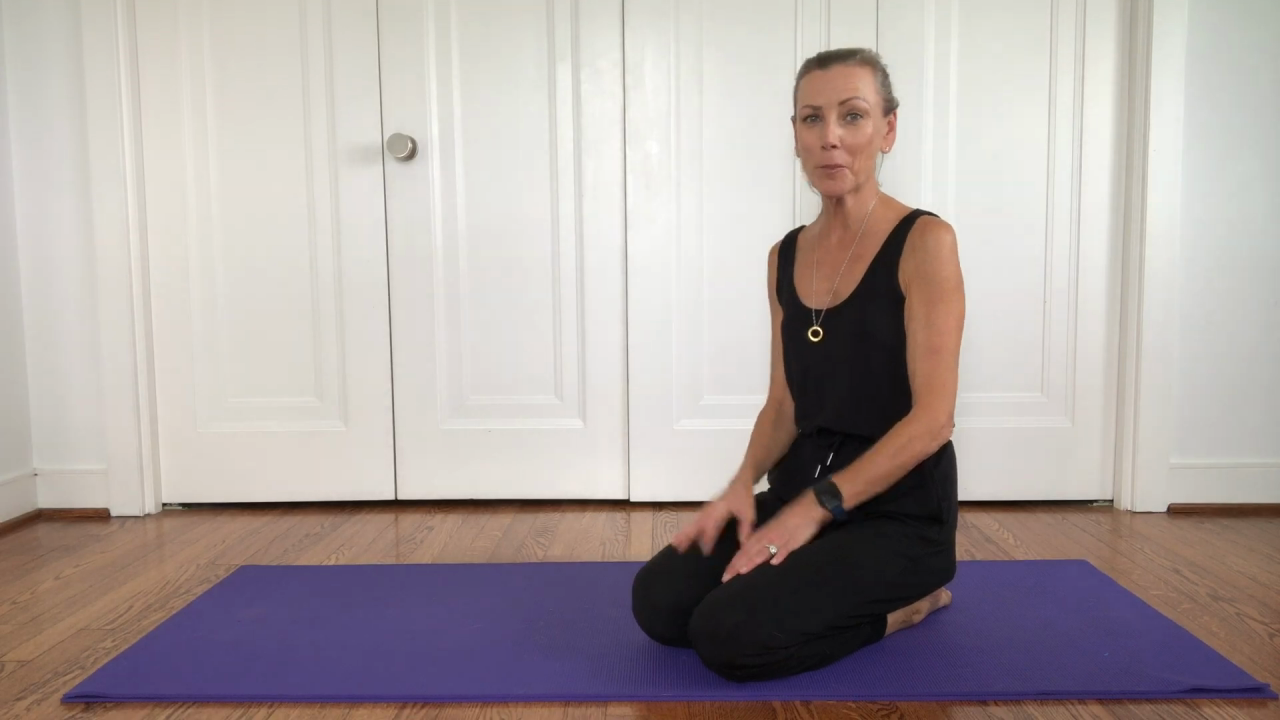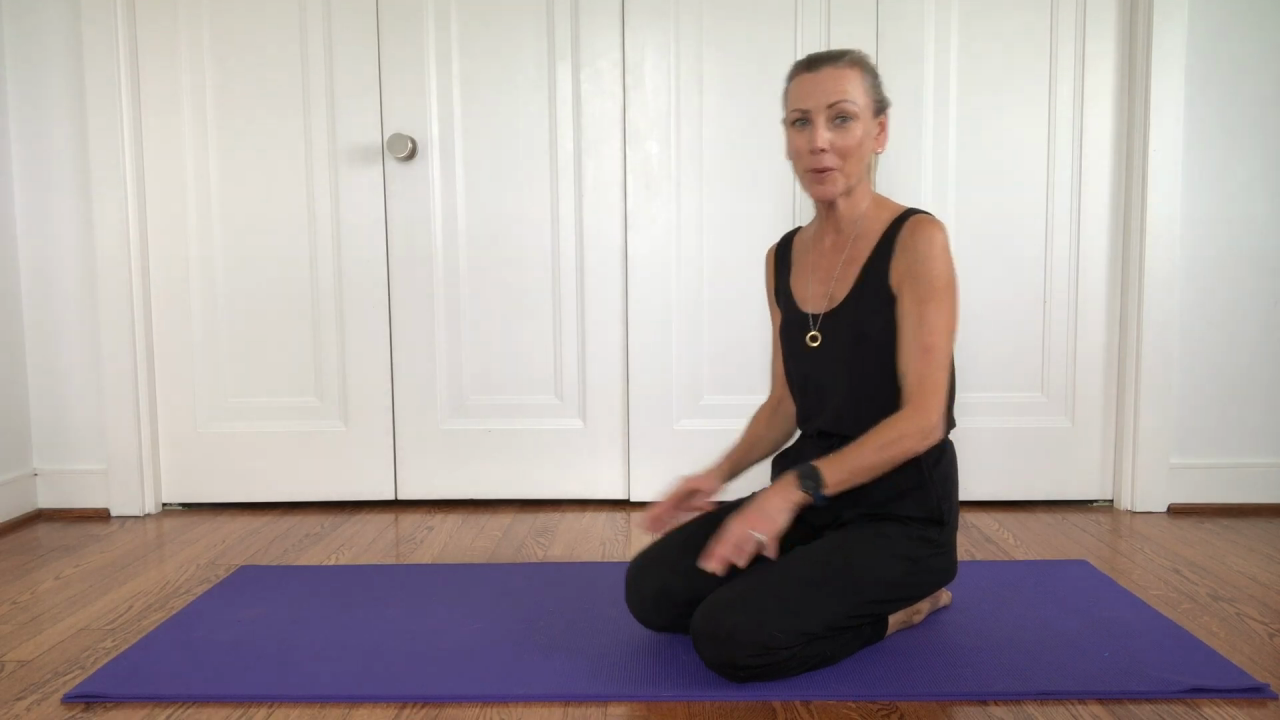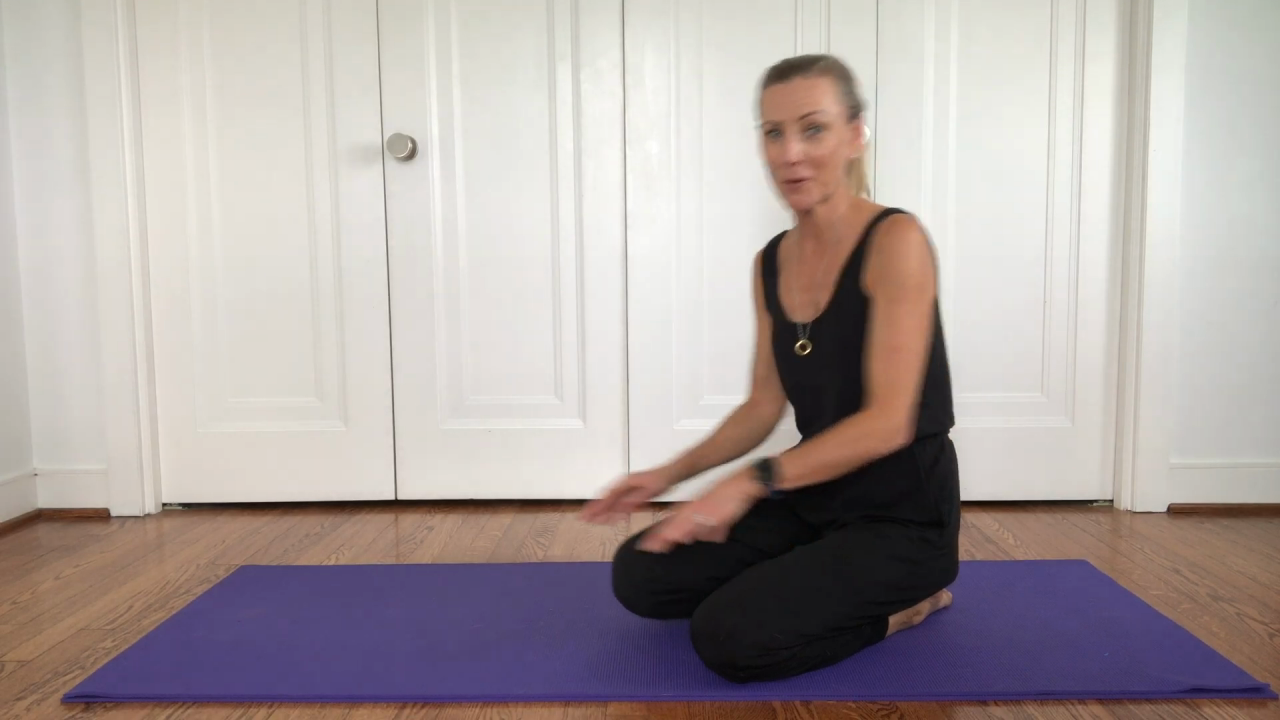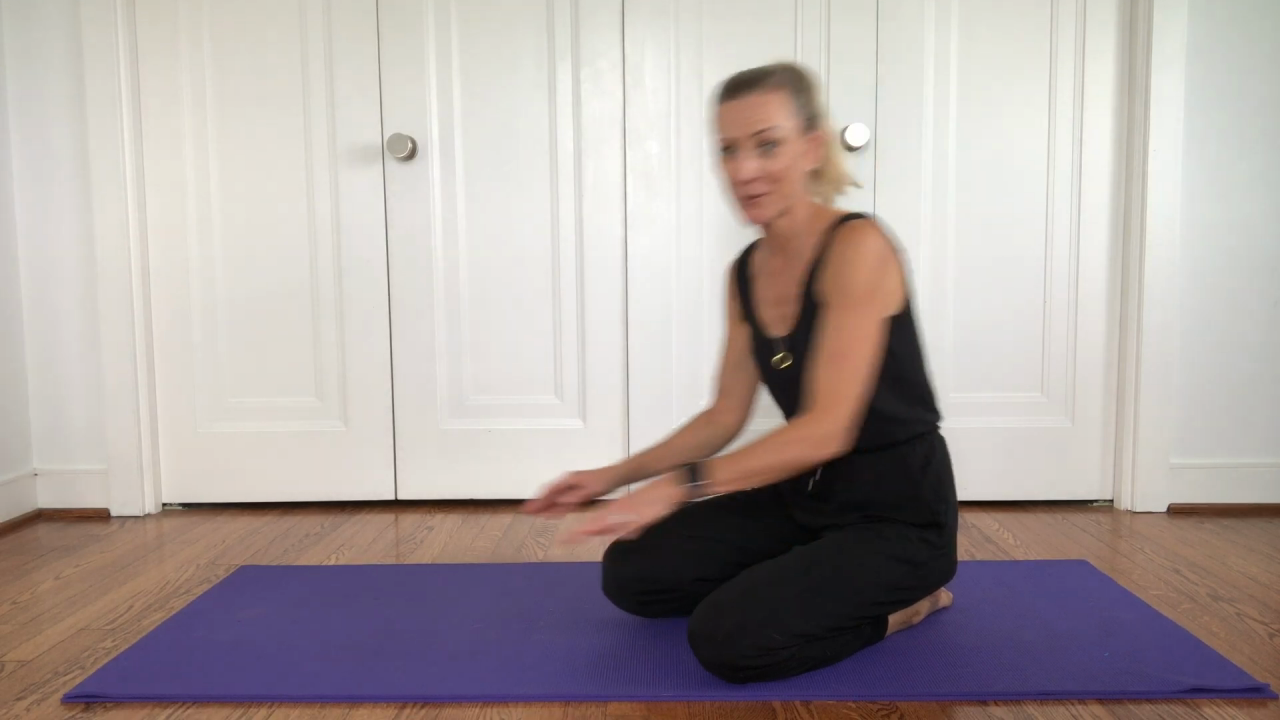
dt=0.1s
person 1, frame 1
left shoulder: (925, 243)
right shoulder: (786, 256)
left elbow: (930, 420)
right elbow: (785, 404)
left wrist: (815, 511)
right wrist: (741, 492)
left hip: (900, 510)
right hip: (809, 489)
left knee: (729, 635)
right knee: (659, 604)
left ankle: (902, 603)
right ankle: (836, 584)
person 1, frame 2
left shoulder: (917, 241)
right shoulder: (783, 257)
left elbow: (922, 420)
left wrist: (792, 489)
right wrist: (719, 475)
left hip: (900, 511)
right hip: (808, 489)
left knee: (730, 636)
right knee: (653, 592)
left ankle: (903, 602)
right ankle: (819, 579)
person 1, frame 3
left shoulder: (896, 240)
right shoulder: (771, 263)
left elbow: (888, 423)
right elbow: (763, 409)
left wrist: (751, 484)
right wrist: (667, 474)
left hip: (903, 514)
right hip: (816, 496)
left knee: (730, 639)
right knee: (643, 576)
left ankle: (904, 605)
right ankle: (839, 583)
person 1, frame 4
left shoulder: (858, 247)
right shoulder: (745, 273)
left elbow: (827, 429)
right elbow: (723, 418)
left wrist: (678, 488)
right wrist: (614, 477)
left hip: (896, 512)
right hip: (807, 496)
left knee: (726, 640)
right knee: (631, 575)
left ankle: (901, 600)
right ankle: (829, 586)
